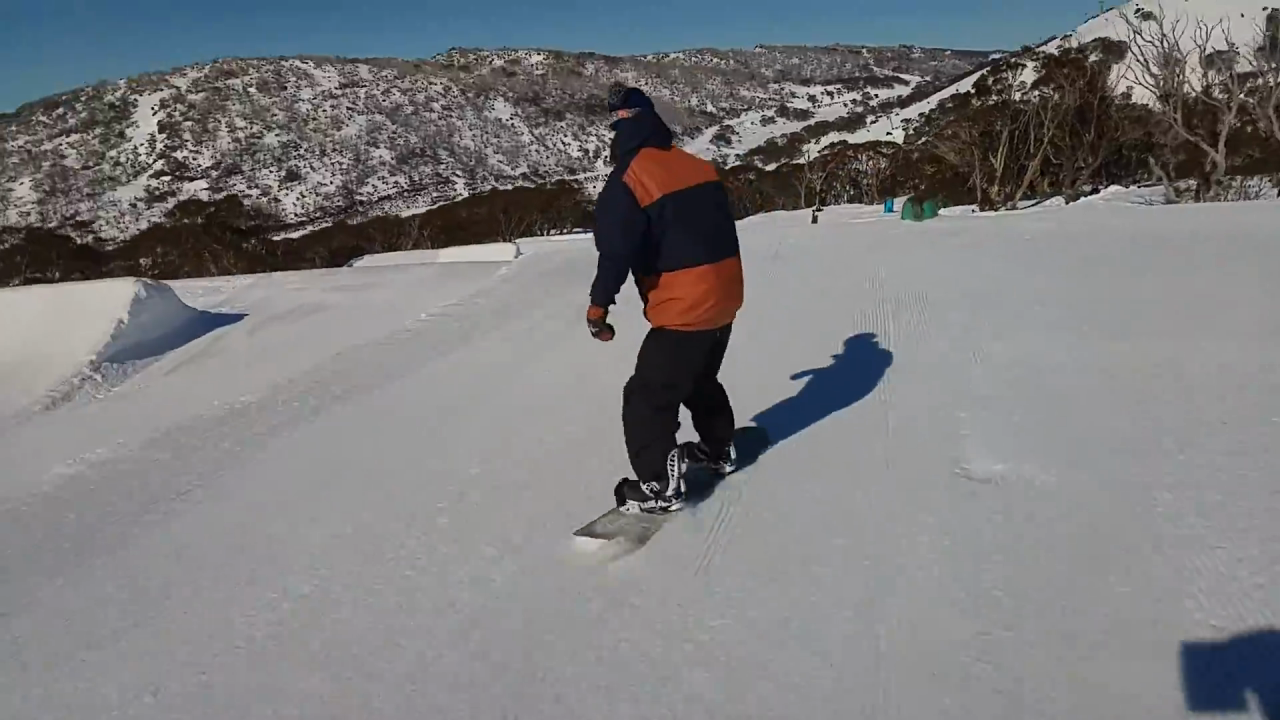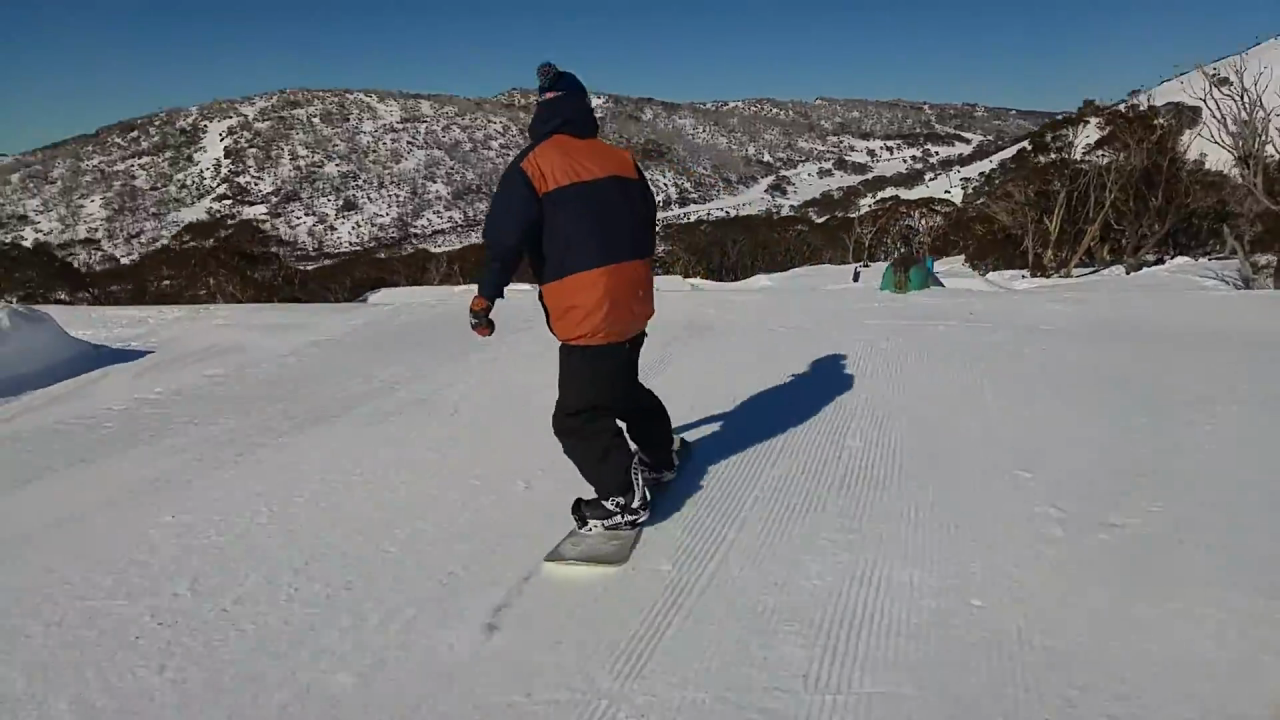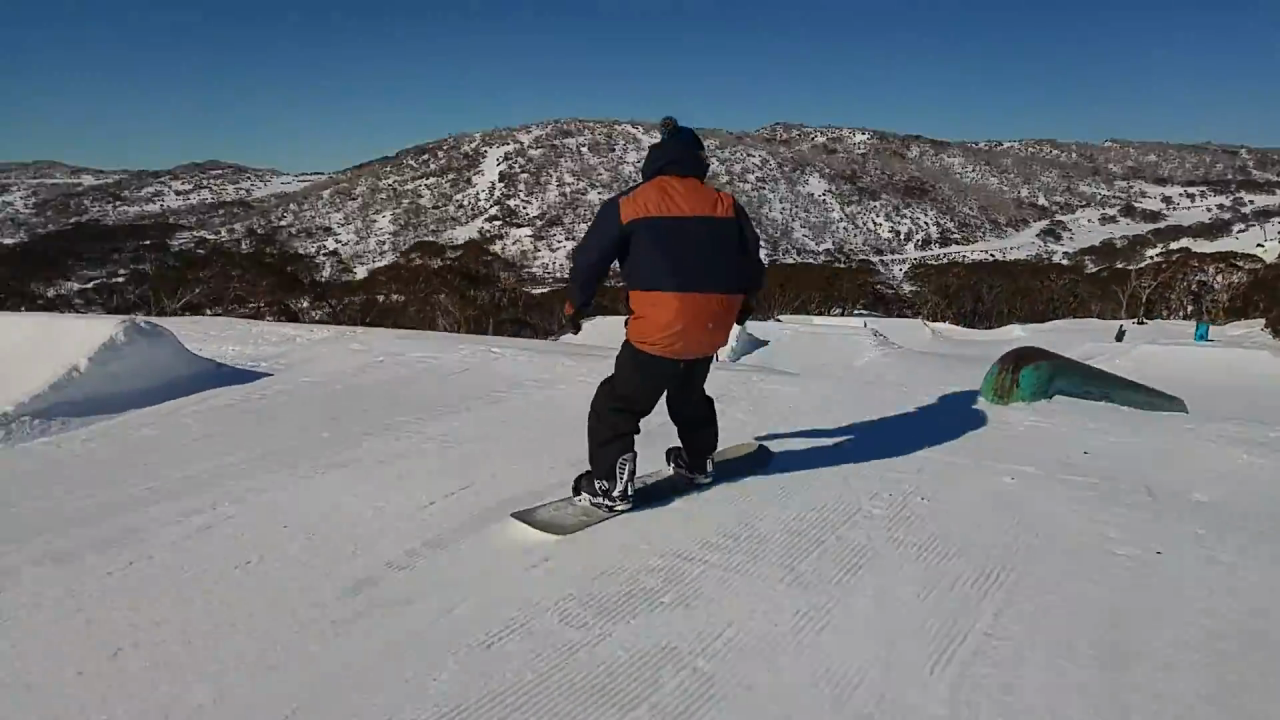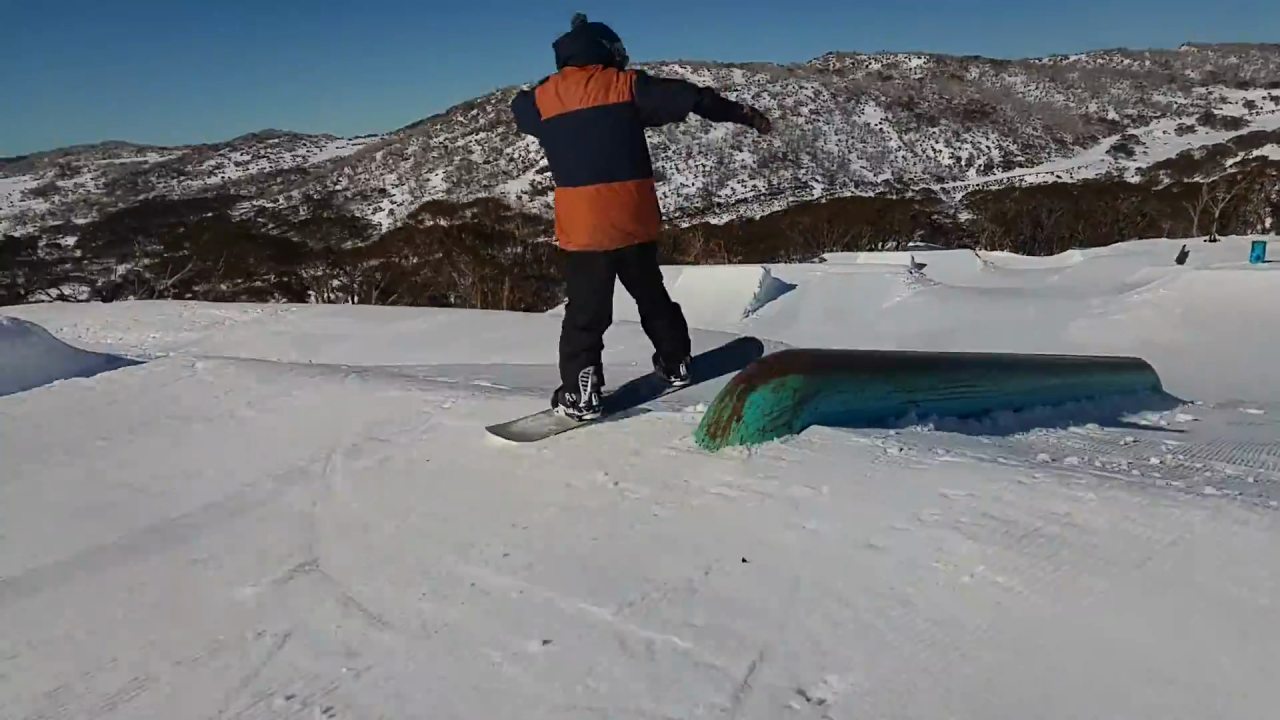
dt=0.5s
person 1, frame 1
left shoulder: (627, 180)
right shoulder: (699, 167)
left elbow: (616, 250)
left wrist: (599, 302)
left hip: (683, 306)
right hip: (723, 295)
left knee: (647, 396)
right knee: (698, 379)
left ankle: (658, 485)
right ankle: (717, 449)
person 1, frame 2
left shoulder: (534, 163)
right shoulder: (619, 158)
left elbow: (505, 237)
right elbow: (646, 225)
left wrist: (486, 295)
left hip: (587, 309)
right hip: (633, 300)
left knee: (579, 416)
right knee: (622, 386)
left ankle: (621, 498)
right ankle: (660, 454)
person 1, frame 3
left shoulder: (630, 203)
right shoulder: (724, 202)
left elbow: (590, 257)
right elbow: (751, 263)
left wrist: (576, 303)
right wrist: (744, 301)
left hip: (661, 326)
right hip: (713, 324)
left knee: (616, 404)
right knee: (689, 393)
left ankle: (611, 484)
right ankle: (699, 461)
person 1, frame 4
left shoulder: (544, 95)
right shoulder: (626, 84)
left elbow: (523, 111)
right elbow: (682, 96)
right wrist: (741, 112)
left hip: (580, 221)
right hip: (634, 213)
left knee: (584, 312)
right knee: (650, 293)
left ankle: (581, 394)
right ankle: (675, 364)
